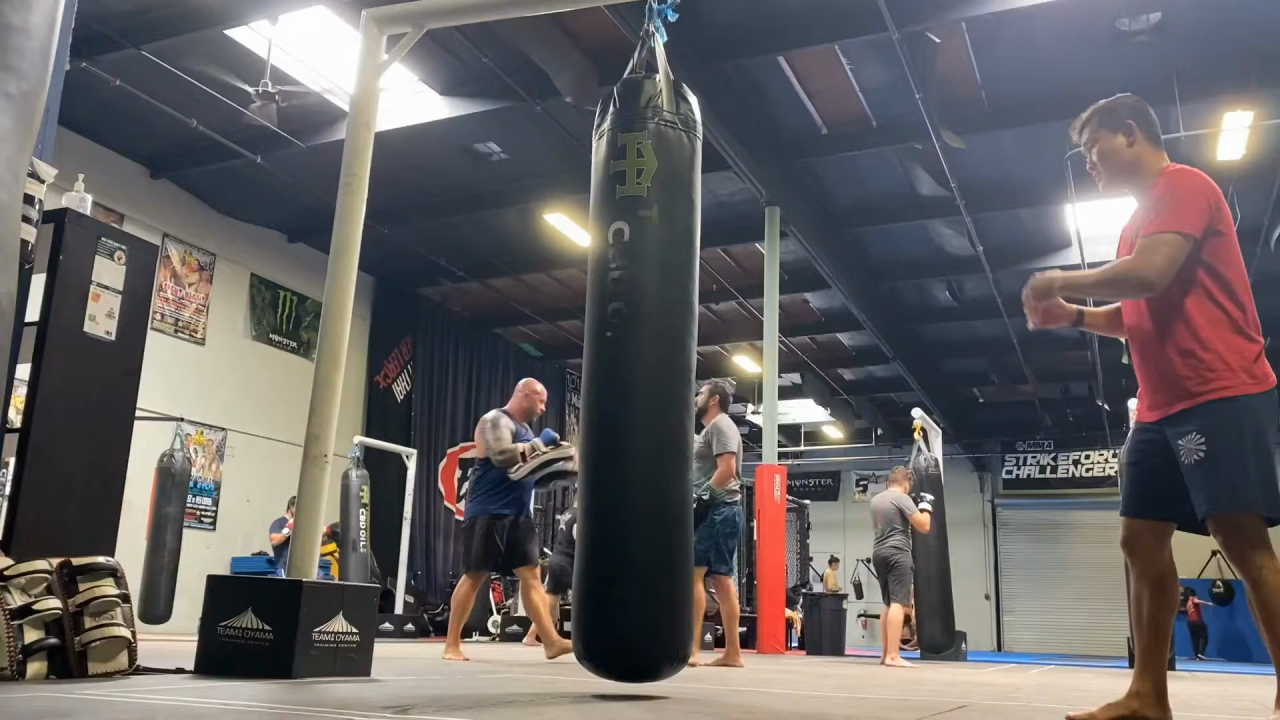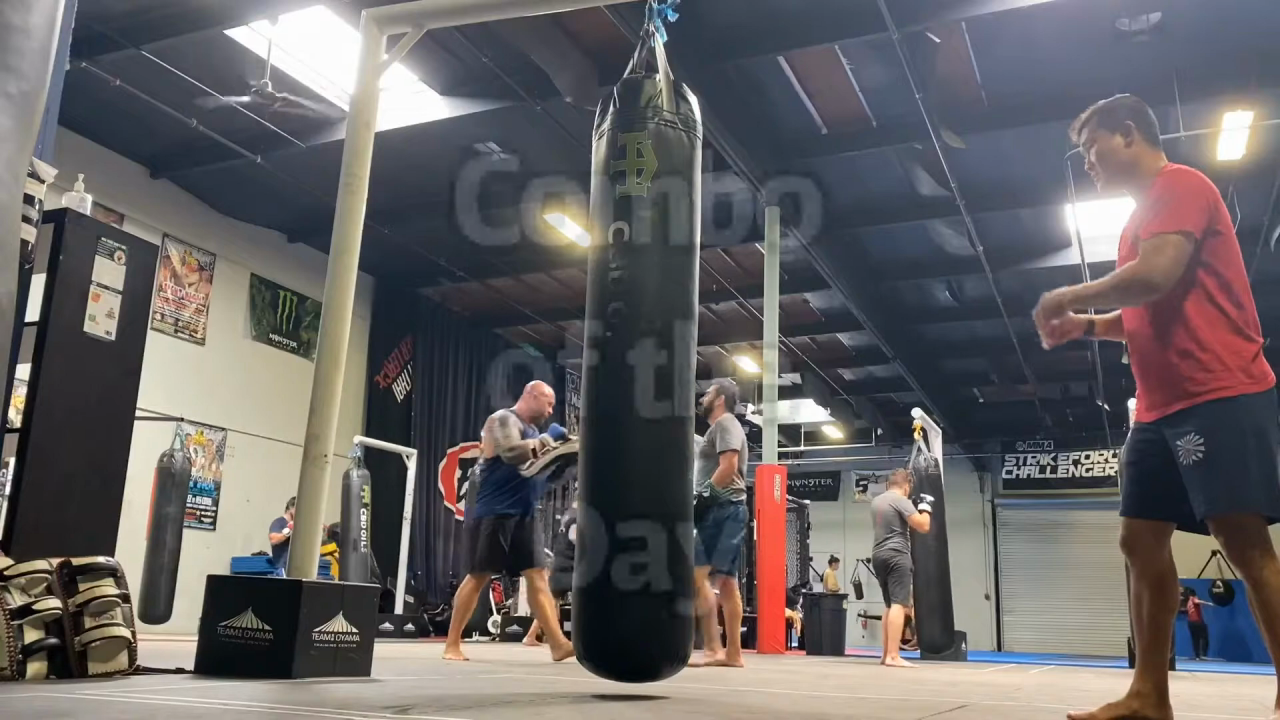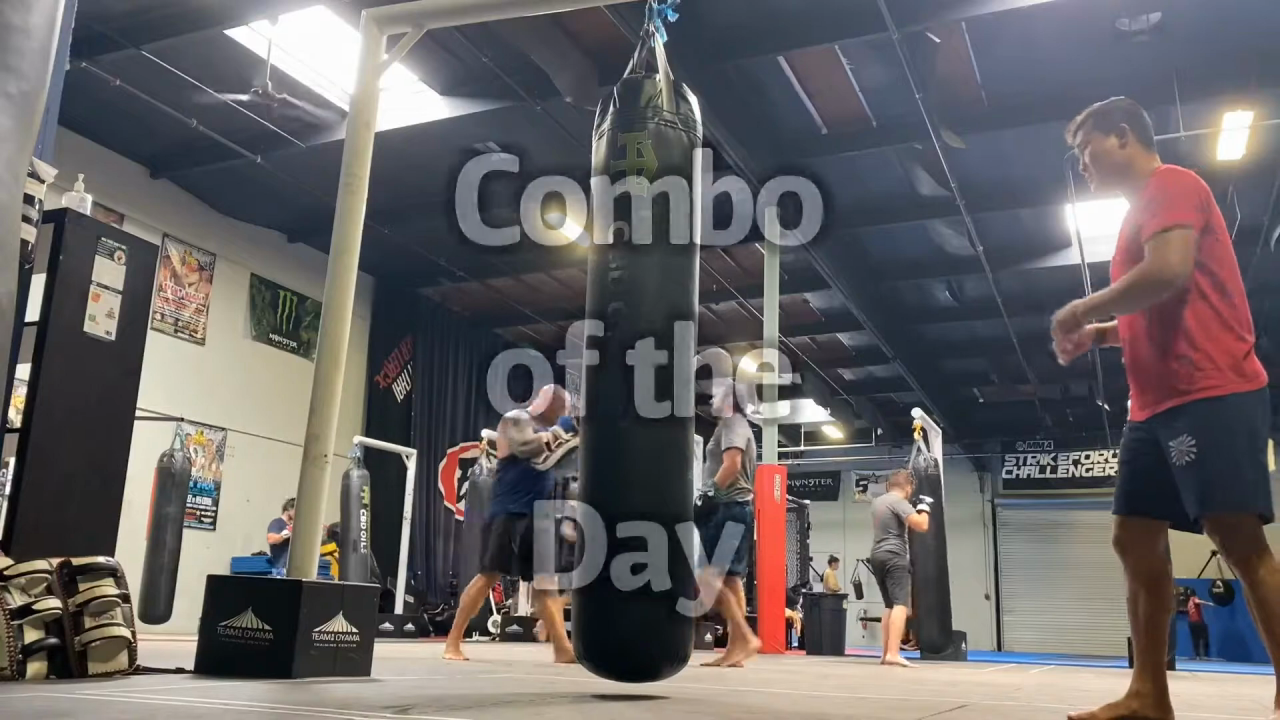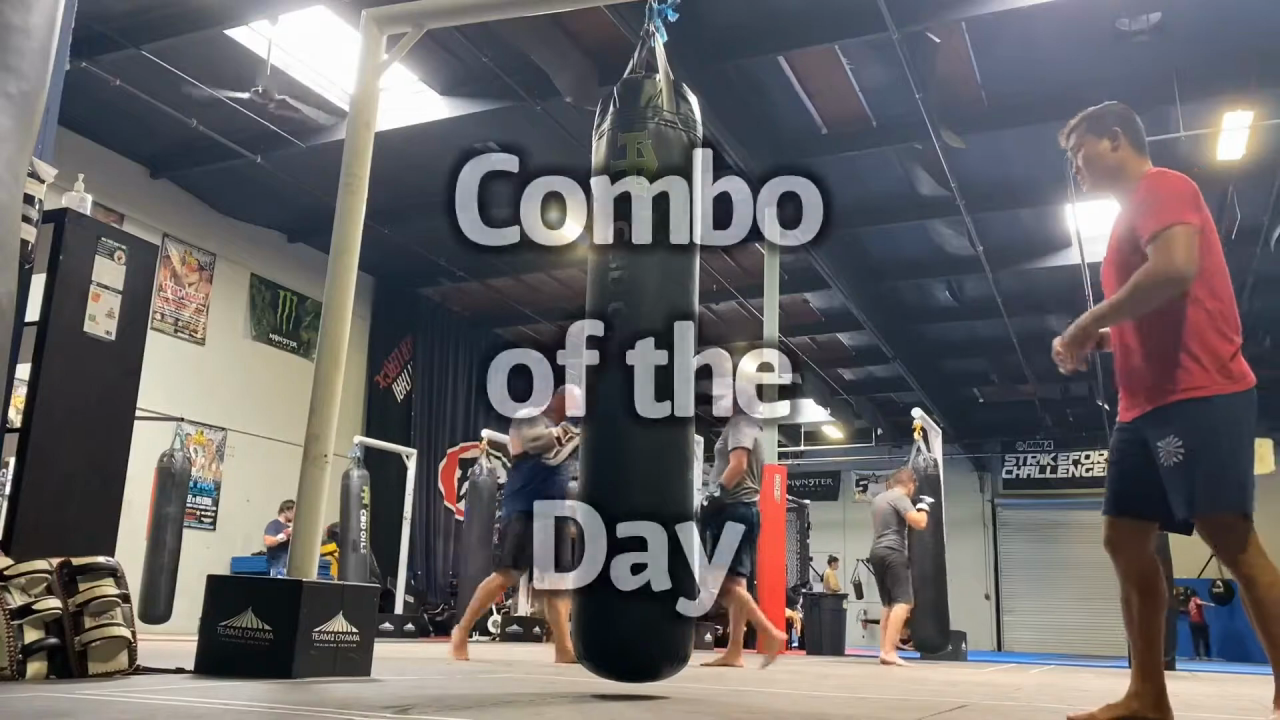
dt=0.1s
person 1, frame 1
left shoulder: (1182, 185)
right shoulder: (1146, 210)
left elbow: (1148, 274)
left wrist: (1059, 284)
right wrist: (1076, 315)
left hip: (1221, 396)
right hip: (1163, 406)
right knee: (1141, 540)
person 1, frame 2
left shoulder: (1180, 185)
right shoulder: (1145, 211)
left elbow: (1155, 277)
left wrist: (1071, 296)
right wrist: (1084, 324)
left hip: (1220, 397)
right hip: (1162, 407)
right knee: (1140, 541)
person 1, frame 3
left shoulder: (1173, 185)
right shoulder: (1142, 208)
left elbow: (1168, 274)
left wrist: (1079, 312)
right wrist: (1097, 332)
left hip: (1211, 396)
right hip: (1158, 405)
right knee: (1134, 539)
person 1, frame 4
left shoulder: (1163, 188)
right shoulder: (1134, 213)
left elbow: (1177, 271)
left wrist: (1088, 322)
right wrist: (1096, 339)
left hip: (1200, 397)
right hip: (1145, 408)
left knee: (1228, 537)
right knee: (1124, 540)
person 2, frame 1
left shoulder: (720, 426)
right shoulder: (711, 429)
left elbow: (727, 469)
left wrist: (702, 499)
right wrist: (698, 501)
left hip: (718, 511)
right hip: (717, 512)
left knee: (693, 575)
right knee: (722, 581)
left ankle: (692, 649)
right ankle: (732, 652)
person 2, frame 2
left shoulder: (725, 424)
right shoulder: (718, 428)
left elbow: (729, 467)
left wrist: (703, 497)
right wrist: (700, 499)
left hip: (722, 509)
right hip: (722, 510)
left knee: (698, 573)
right knee: (725, 581)
left ankle: (712, 645)
right ankle: (732, 652)
person 2, frame 3
left shoulder: (733, 423)
right shoulder: (732, 426)
left elbow: (731, 467)
left wrist: (707, 496)
right wrist: (708, 498)
left hip: (728, 508)
right hip: (734, 509)
left knee: (710, 579)
right knee: (729, 580)
left ankle: (745, 638)
right ankle: (735, 650)
person 2, frame 4
left shoulder: (740, 425)
right shoulder: (747, 427)
left elbow: (737, 465)
left wrist: (714, 496)
right wrist: (716, 500)
left hip: (733, 510)
right hip: (741, 510)
left knee: (725, 582)
right knee: (735, 582)
left ankle: (770, 636)
right ankle: (734, 652)
person 3, frame 1
left shoulder: (525, 428)
right shoulder: (495, 421)
right elbow: (503, 456)
right wrist: (539, 444)
left hip: (518, 515)
right hip: (487, 513)
left knee: (530, 575)
right knee: (476, 576)
left ankle: (552, 642)
right ankle: (452, 644)
person 3, frame 2
left shoulder: (532, 430)
right shoulder: (502, 420)
right elbow: (512, 453)
right wrist: (547, 439)
left hip: (524, 516)
right hip: (493, 514)
left knee: (537, 578)
right knee: (480, 576)
left ankle: (558, 643)
right ankle: (453, 643)
person 3, frame 3
right shoulder: (516, 421)
right elbow: (527, 448)
right hip: (509, 514)
right knee: (489, 578)
left ankle: (562, 649)
right ankle: (454, 641)
person 3, frame 4
left shoulder: (556, 427)
right shoulder: (528, 420)
right elbow: (538, 444)
right wrist: (568, 429)
right hip: (524, 512)
right knee: (507, 576)
left ankle: (563, 648)
right ankle: (462, 630)
person 4, frame 1
left shoulder: (875, 500)
right shoulder: (902, 498)
right elbow: (924, 526)
right wrist: (925, 505)
left hip: (879, 554)
right hip: (898, 554)
left knee: (889, 604)
right knee: (899, 603)
left ankle: (886, 653)
right ankle: (893, 656)
person 4, frame 2
left shoulder: (876, 501)
right shoulder: (901, 500)
right elbow: (924, 527)
right wrist: (925, 506)
left hip: (879, 556)
right hip: (897, 556)
left knee: (890, 605)
right knee: (899, 604)
left ankle: (886, 653)
right ankle: (893, 655)
person 4, frame 3
left shoulder: (877, 502)
right shoulder: (899, 502)
right elbow: (922, 526)
right wrist: (924, 508)
left hip: (877, 556)
right hip: (894, 557)
left knee: (891, 606)
right knee: (901, 604)
left ankle: (887, 652)
right ankle: (893, 653)
person 4, frame 4
left shoulder: (878, 499)
right shoulder: (900, 498)
right elbow: (920, 523)
right wrist: (923, 506)
left hip: (876, 553)
right hip: (892, 553)
left knee: (889, 604)
right knee: (903, 602)
left ankle: (886, 651)
right ankle: (888, 650)
